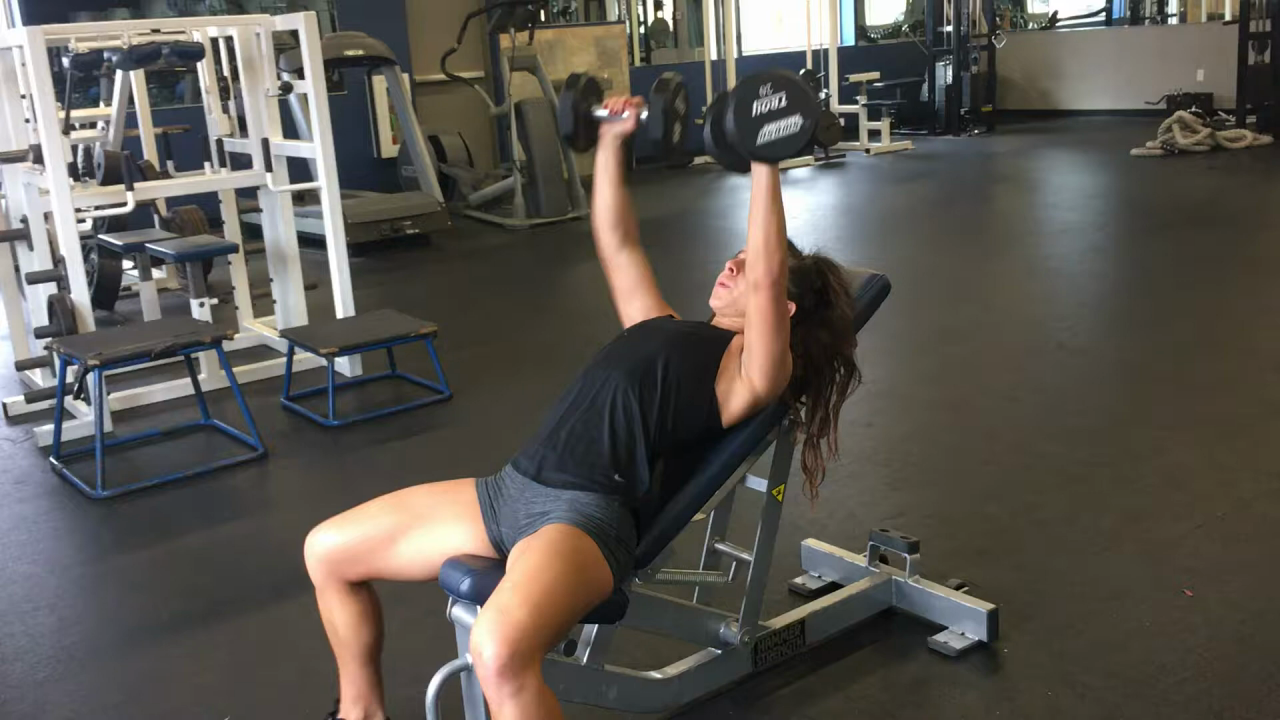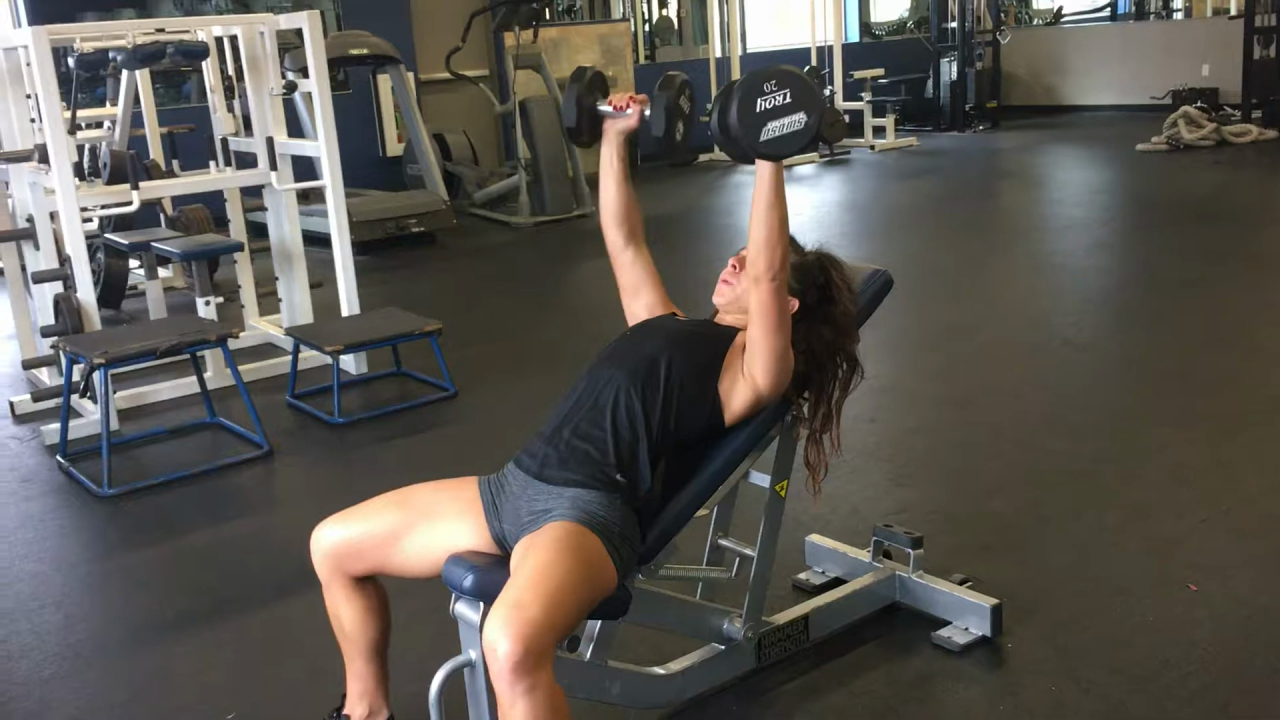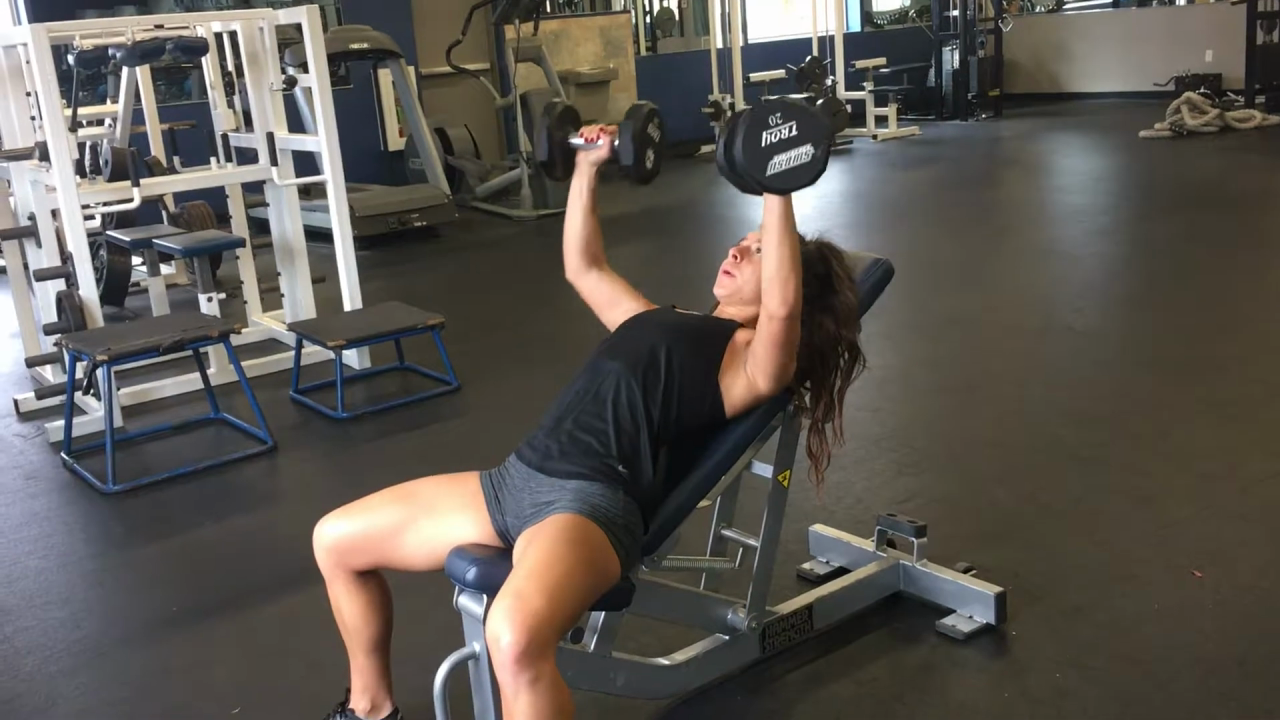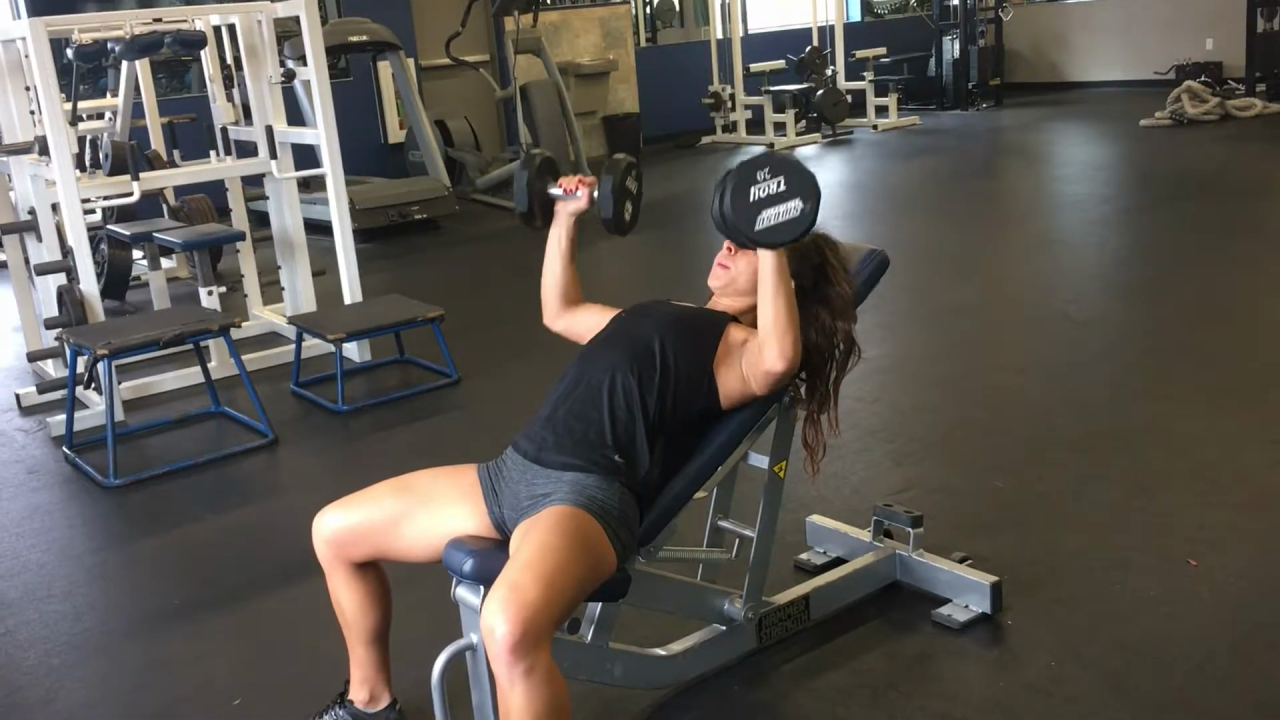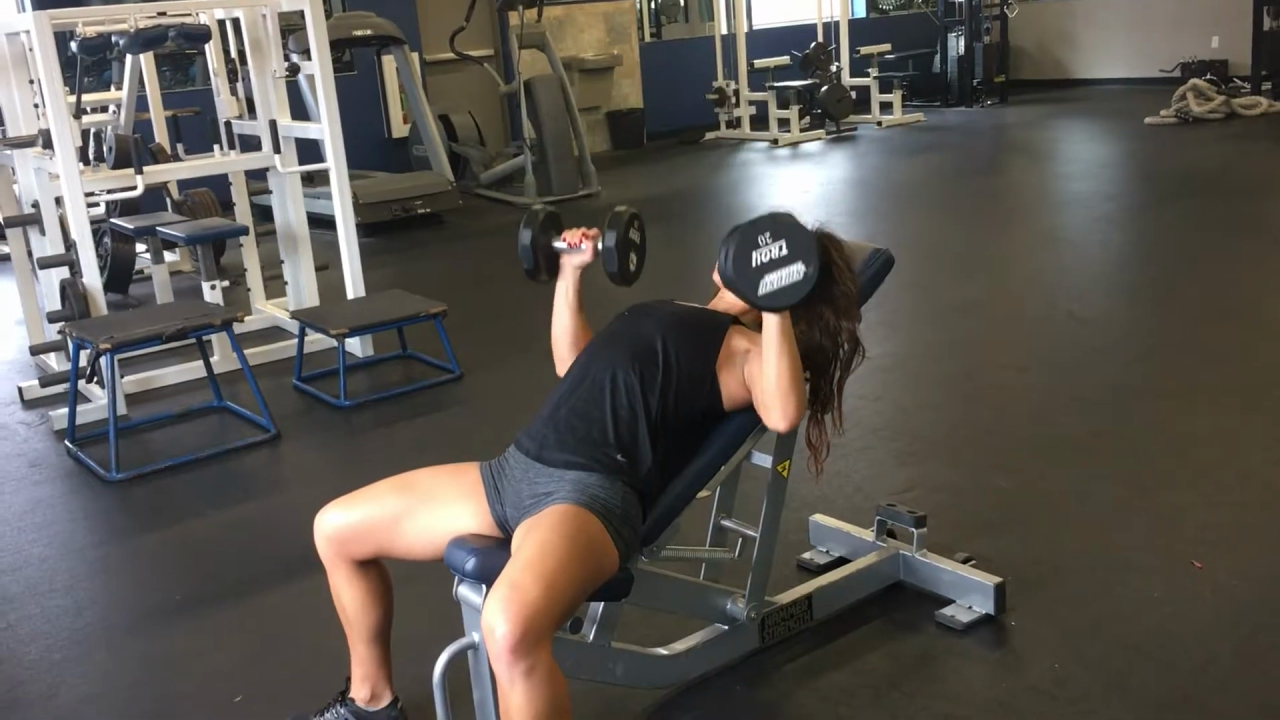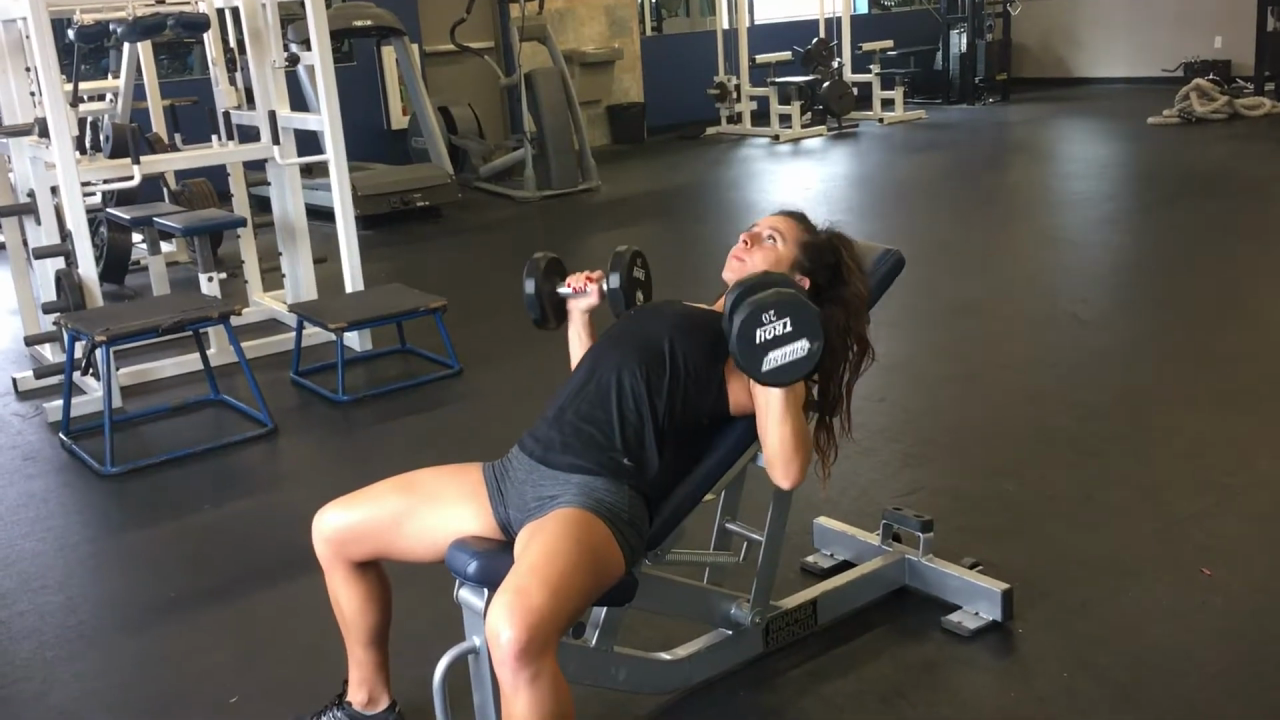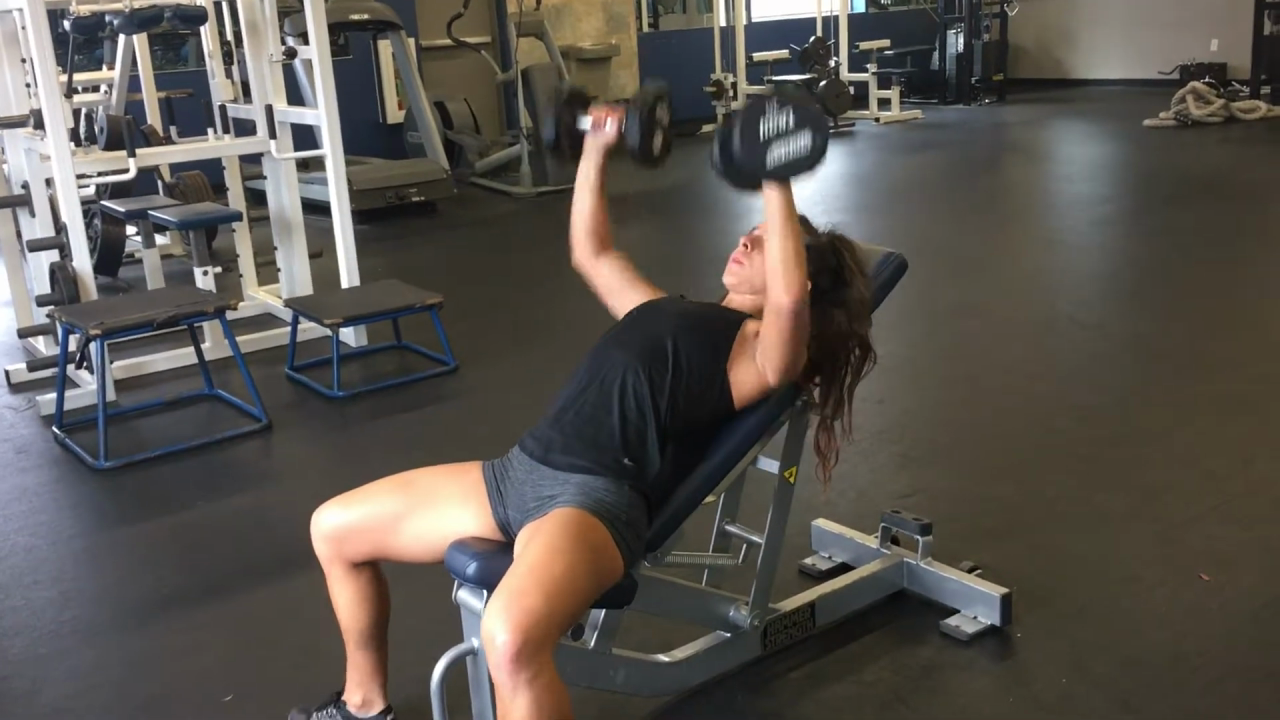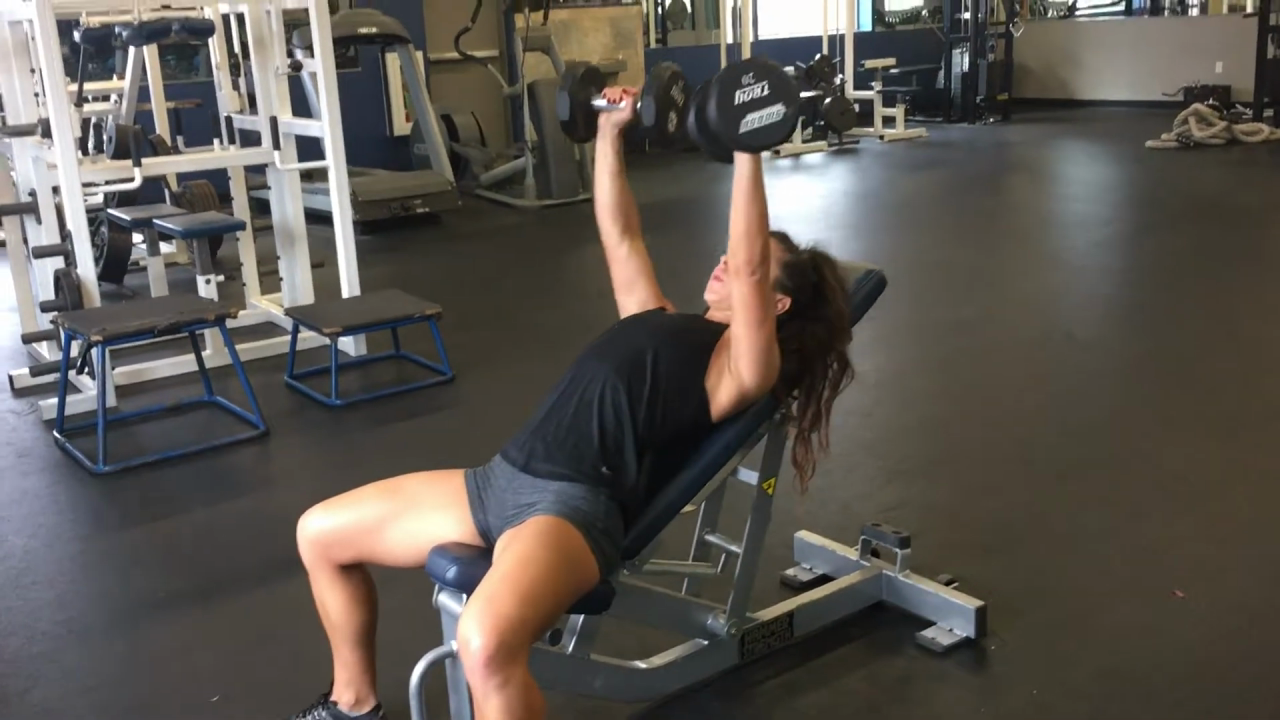
dt=0.4s
person 1, frame 1
left shoulder: (756, 369)
right shoulder: (664, 327)
left elbow: (766, 280)
right elbow: (617, 244)
left wrist: (765, 164)
right wrist: (610, 141)
left hip: (588, 513)
right hip: (513, 486)
left knee: (499, 650)
right knee: (326, 551)
person 1, frame 2
left shoulder: (759, 366)
right shoulder: (666, 325)
left elbow: (769, 276)
right elbow: (623, 240)
left wrist: (769, 157)
right wrist: (614, 137)
left hip: (591, 509)
right hip: (516, 483)
left knee: (513, 647)
right knee: (332, 545)
person 1, frame 3
left shoulder: (758, 358)
right shoulder: (663, 318)
left elbow: (783, 309)
right elbow: (583, 268)
left wrist: (777, 189)
right wrist: (587, 169)
left hip: (594, 500)
right hip: (517, 477)
left knee: (515, 637)
right knee: (335, 540)
person 1, frame 4
left shoulder: (746, 346)
right shoulder: (666, 314)
left elbow: (780, 362)
right elbow: (559, 313)
left wrist: (770, 241)
right wrist: (565, 218)
left hip: (591, 491)
right hip: (514, 470)
left knee: (511, 630)
right knee: (334, 532)
person 1, frame 5
left shoulder: (749, 346)
right shoulder: (672, 317)
left elbow: (784, 416)
right elbow: (570, 363)
right wrist: (570, 273)
left hip: (595, 489)
right hip: (517, 467)
left knee: (511, 628)
right knee: (336, 529)
person 1, frame 6
right shoulder: (677, 314)
left elbow: (788, 469)
right wrist: (580, 312)
left hip: (600, 494)
right hip: (521, 468)
left knee: (516, 634)
right knee: (335, 530)
person 1, frame 7
left shoulder: (767, 348)
right shoulder: (673, 308)
left elbow: (790, 295)
right elbow: (590, 253)
left wrist: (776, 179)
right wrist: (594, 155)
left hip: (600, 497)
right hip: (522, 469)
left knee: (511, 637)
right knee: (334, 529)
person 1, frame 8
left shoulder: (746, 363)
right shoulder: (659, 319)
left elbow: (750, 274)
right elbow: (619, 233)
left wrist: (746, 151)
right wrist: (609, 132)
left hip: (577, 503)
right hip: (504, 477)
left knee: (487, 643)
right knee: (319, 534)
